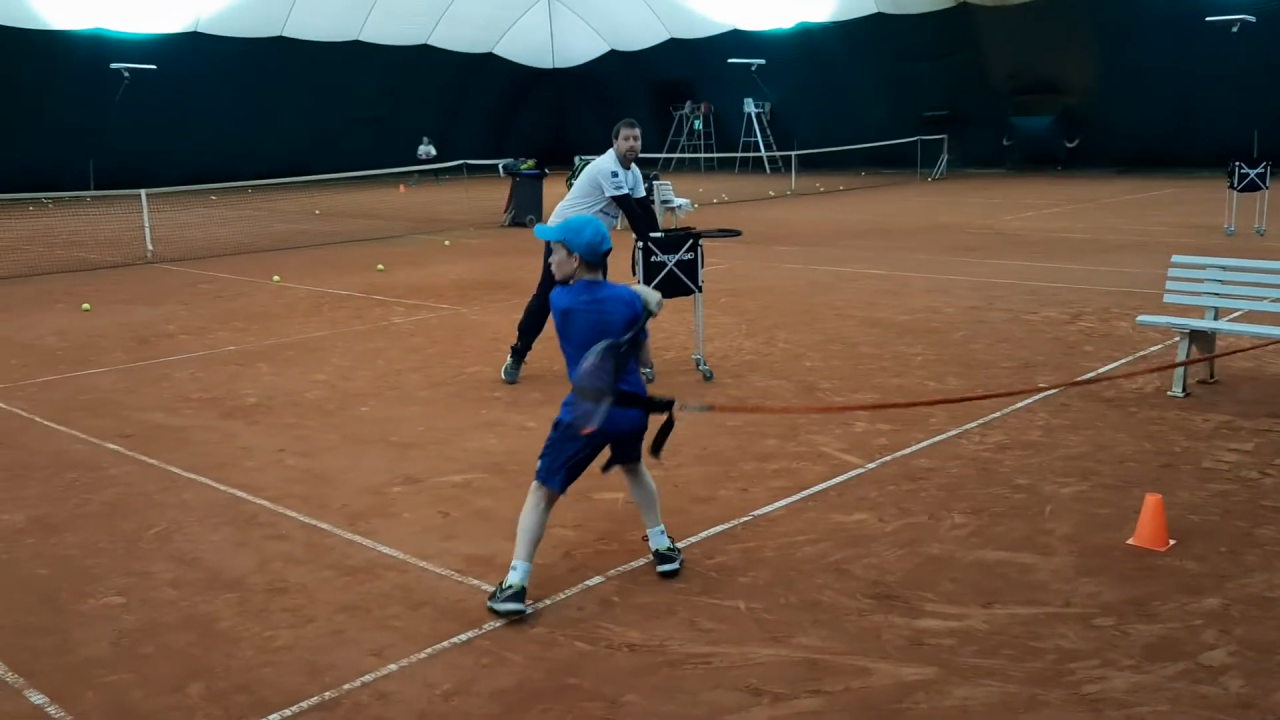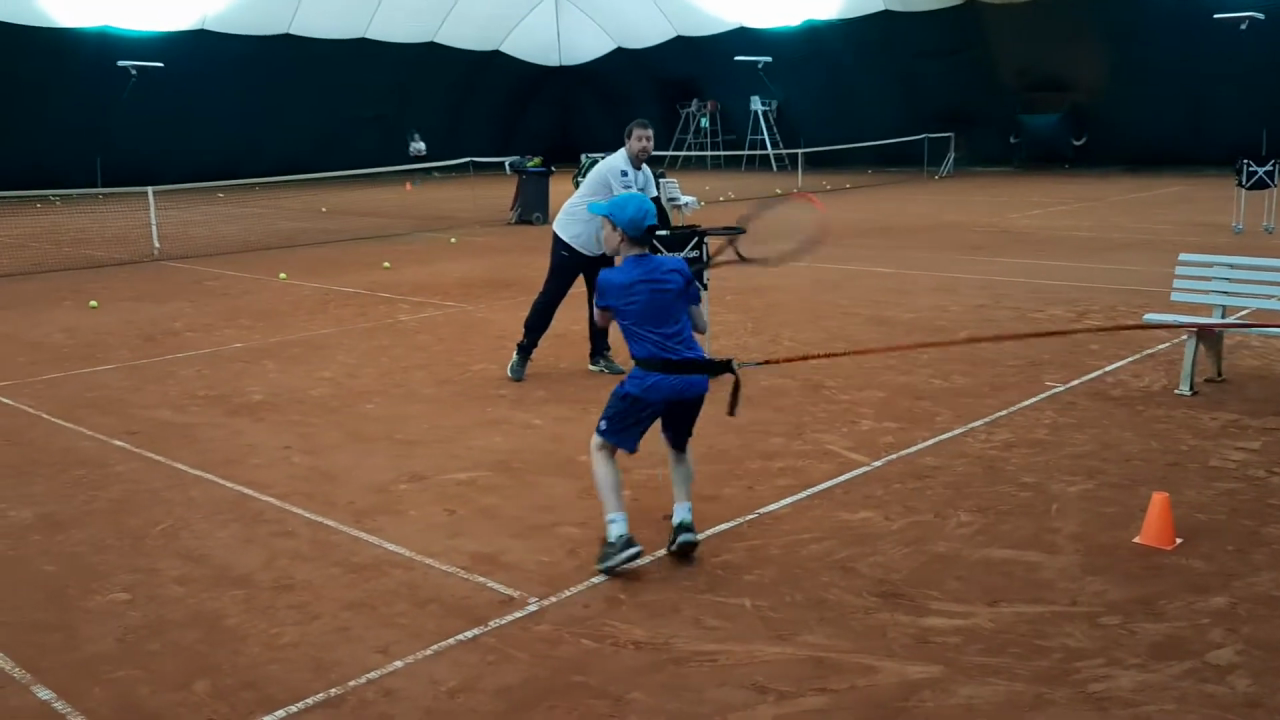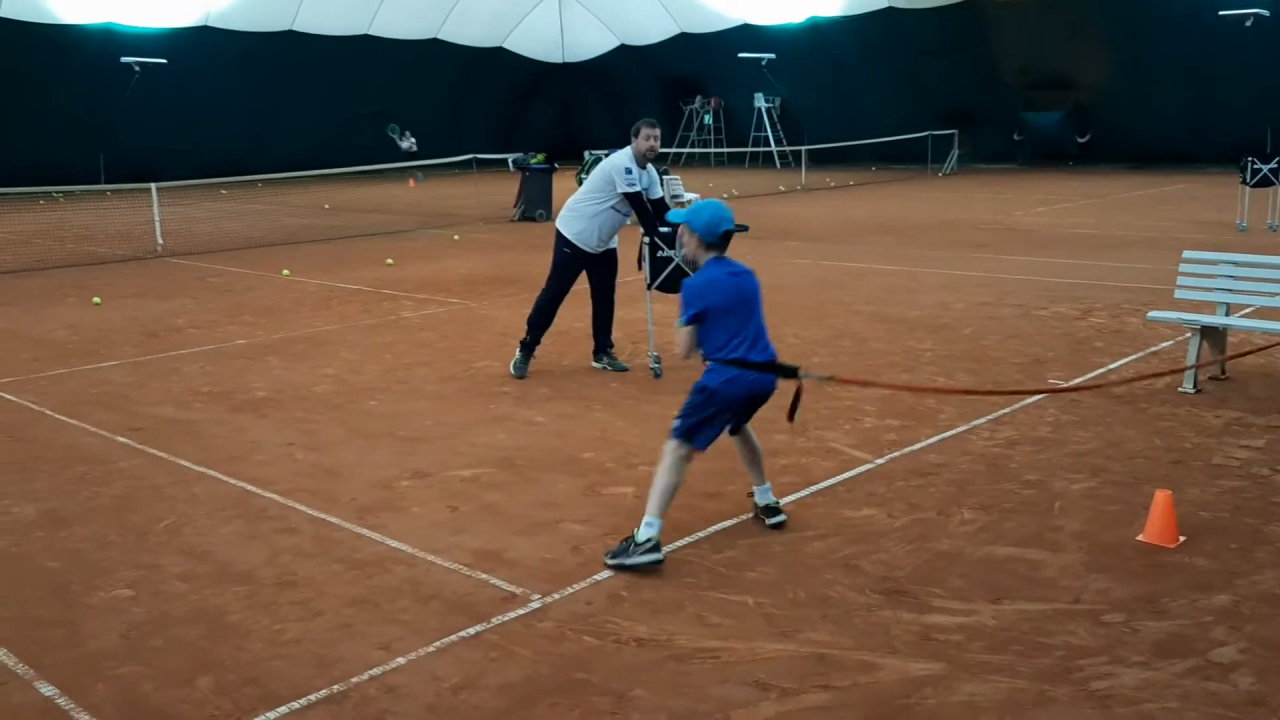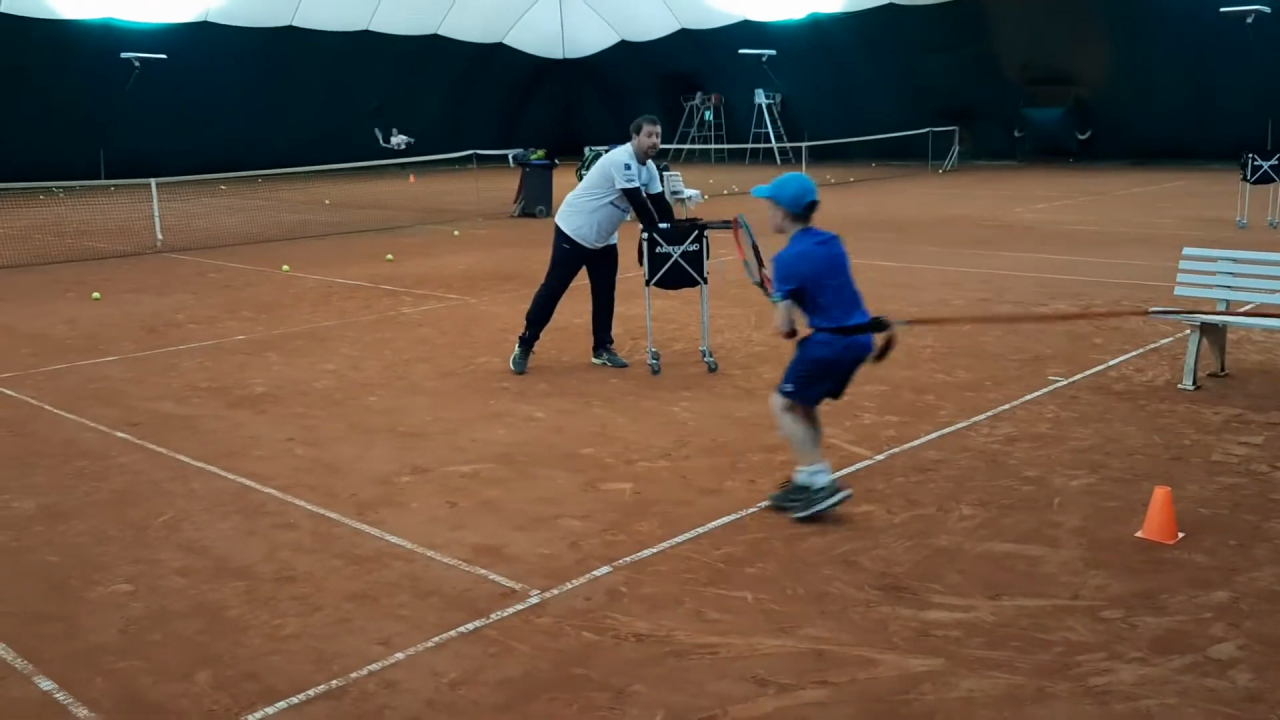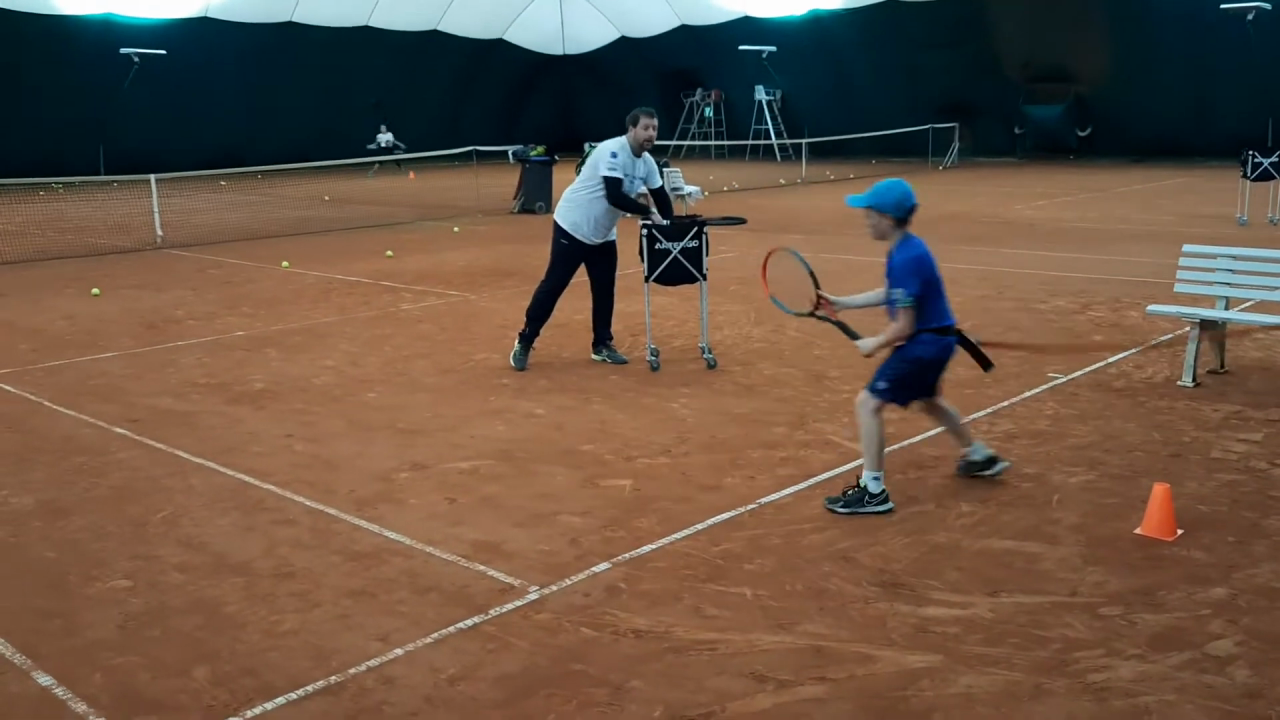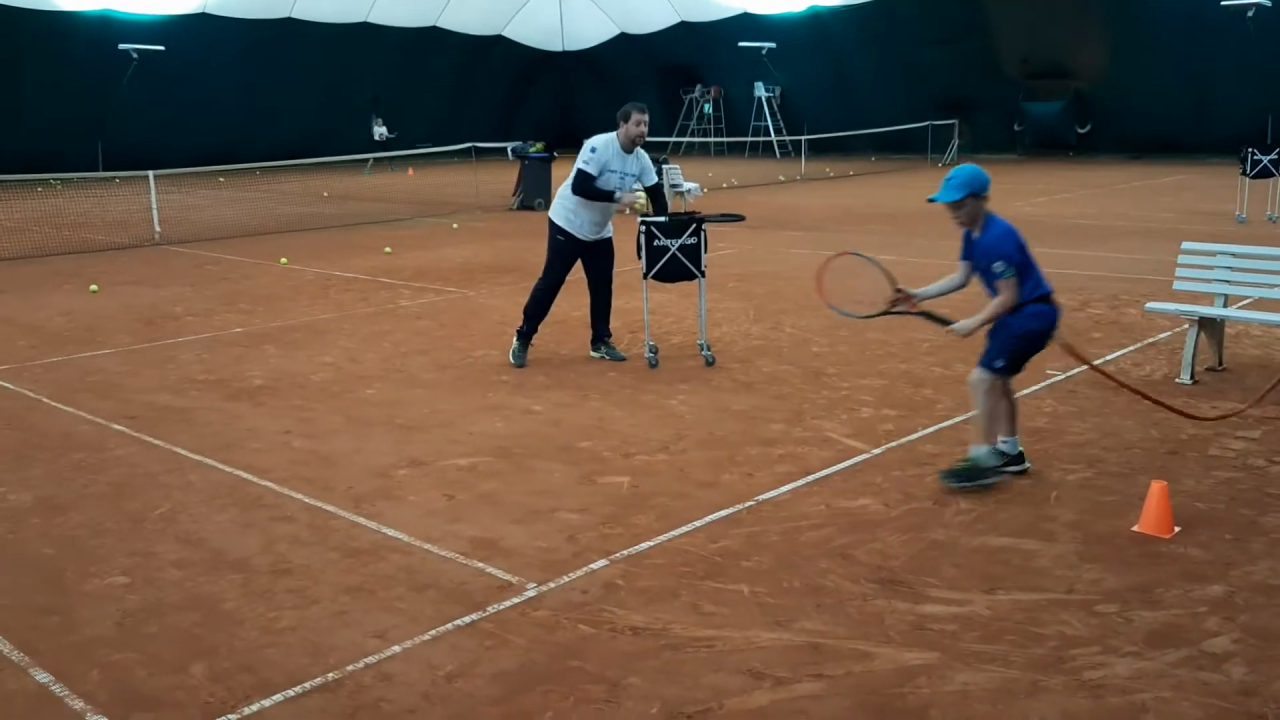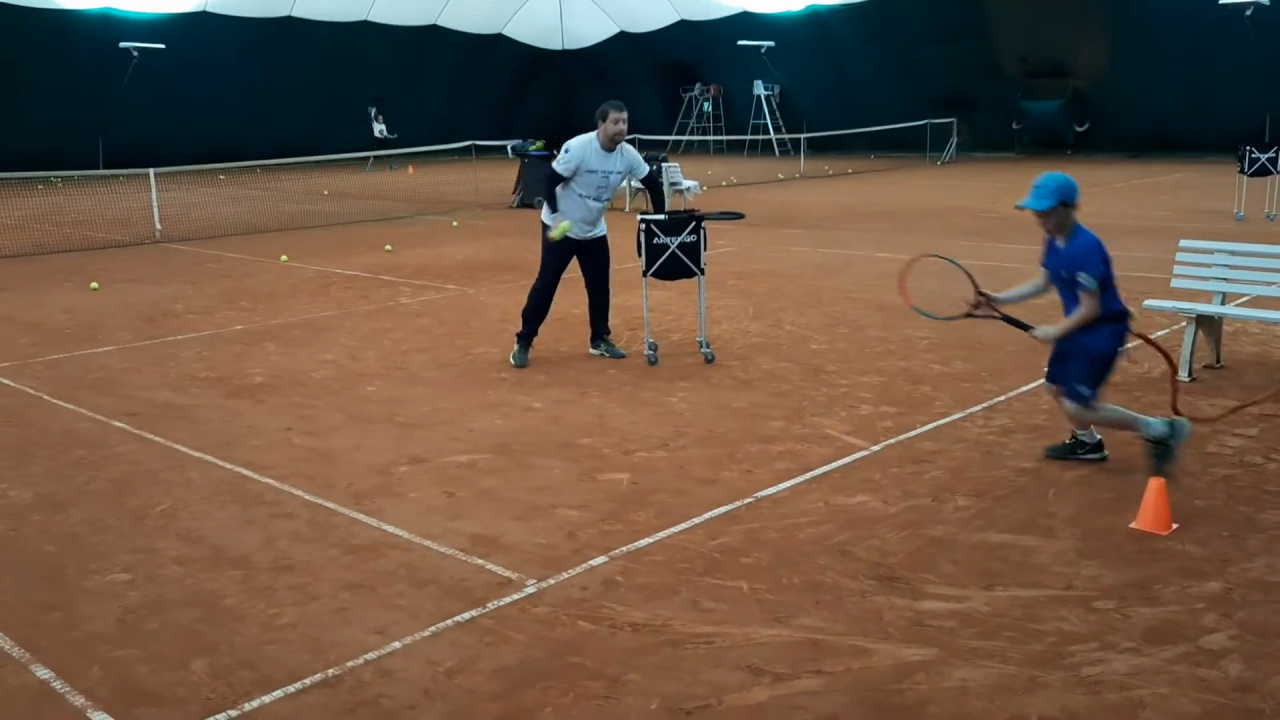
dt=0.2s
person 1, frame 1
left shoulder: (560, 300)
right shoulder: (631, 300)
right elbow: (638, 354)
right hip: (632, 409)
left knee: (541, 493)
right knee: (632, 467)
left ankle: (515, 584)
right ankle: (662, 547)
person 1, frame 2
left shoulder: (609, 280)
right shoulder: (678, 269)
left elbow: (601, 321)
right elbow: (701, 326)
left hip: (650, 380)
right hip: (693, 378)
left knee: (602, 448)
right knee: (677, 446)
left ankle: (619, 536)
right ankle: (684, 523)
person 1, frame 3
left shoulder: (695, 286)
right shoulder: (746, 276)
left elbow: (685, 350)
left wrist: (694, 329)
left hip: (726, 377)
right hip: (763, 376)
left knee: (675, 450)
right knee: (737, 426)
left ankle: (646, 539)
right ankle: (767, 503)
person 1, frame 4
left shoulder: (788, 258)
right shoulder: (832, 242)
left elbow: (783, 326)
left wrist: (788, 329)
right wrist: (779, 287)
left hip: (830, 343)
right hip: (858, 338)
left knee: (783, 405)
right knee: (803, 403)
left ankle: (821, 483)
right ankle: (808, 480)
person 1, frame 5
left shoulder: (905, 260)
right shoulder: (910, 249)
left elbow: (904, 325)
right elbow: (888, 297)
left wrist: (874, 344)
right wrist: (842, 302)
left hip: (924, 343)
right hip: (934, 338)
left knee: (867, 404)
right knee: (927, 401)
left ankle: (873, 491)
right ankle: (981, 457)
person 1, frame 6
left shoulder: (999, 237)
right shoulder: (973, 234)
left elbow: (1009, 296)
right elbow: (961, 277)
left wrist: (973, 324)
right wrist: (917, 294)
left hip: (1033, 315)
right hip: (1017, 315)
left knee: (980, 381)
right knee: (996, 382)
left ankle: (983, 460)
right ankle: (1009, 452)
person 1, frame 7
left shoulder: (1084, 248)
right shoulder: (1055, 241)
left elbow: (1091, 308)
right elbow: (1042, 282)
left wrist: (1056, 331)
right wrist: (1002, 298)
left hip: (1099, 331)
right hip: (1080, 328)
left knee: (1078, 407)
right knee: (1057, 388)
left ankle: (1162, 430)
right ankle: (1088, 441)
person 2, frame 1
left shoulder: (633, 172)
right shoulder: (607, 168)
left elbow: (645, 209)
right elbow: (630, 212)
right knee: (546, 299)
right ankle: (516, 356)
person 2, frame 2
left shoulder: (644, 172)
right shoulder: (617, 167)
left elbow: (656, 209)
left hip: (601, 245)
right hip: (572, 238)
right knee: (551, 296)
left ankle: (599, 356)
right ankle: (523, 353)
person 2, frame 3
left shoulder: (649, 172)
right shoulder: (622, 164)
left elbow: (659, 209)
right elbow: (641, 210)
left hip: (604, 243)
right hip: (575, 235)
left knee: (605, 298)
right knee: (554, 294)
left ankle: (602, 353)
right ankle: (525, 350)
person 2, frame 4
left shoulder: (649, 168)
right shoulder: (621, 160)
left elbow: (660, 204)
right elbow: (639, 206)
left hip: (604, 238)
right hip: (574, 231)
left knee: (605, 293)
right knee: (553, 289)
left ankle: (602, 348)
right ankle: (524, 346)
person 2, frame 5
left shoulder: (647, 162)
right shoulder: (612, 151)
left elbow: (661, 197)
right elbow: (615, 197)
right wrist: (650, 215)
left hip: (603, 234)
right hip: (573, 227)
left knee: (604, 289)
right knee: (553, 285)
left ankle: (601, 345)
right ankle: (524, 342)
person 2, frame 6
left shoulder: (640, 158)
right shoulder: (599, 146)
left elbow: (656, 194)
right elbow: (579, 187)
right wrist: (617, 197)
left hip: (600, 231)
right hip: (568, 224)
left knee: (602, 286)
right knee: (550, 282)
left ankle: (600, 342)
right ankle: (523, 339)
person 2, frame 7
left shoulder: (627, 154)
right shoulder: (577, 147)
left elbow: (653, 184)
right elbow: (550, 182)
right wrist: (556, 215)
left hip: (594, 231)
right hip: (561, 226)
left knee: (600, 285)
right knee: (546, 283)
left ankle: (599, 340)
right ankle: (523, 342)
